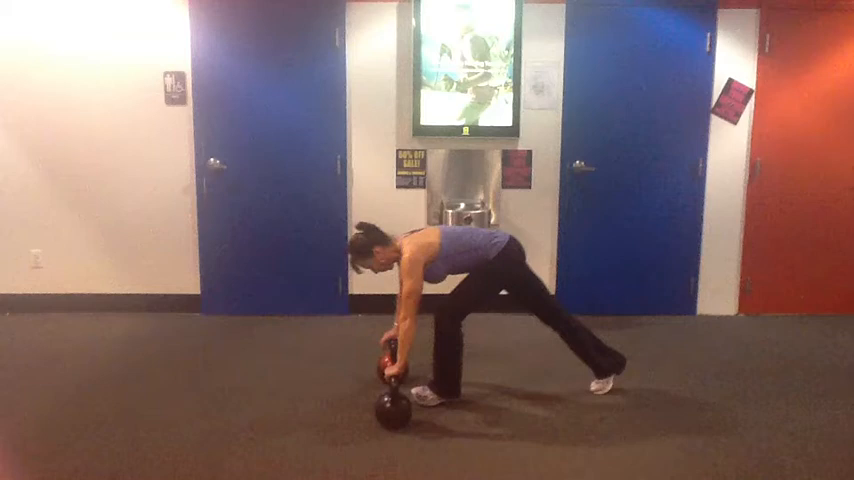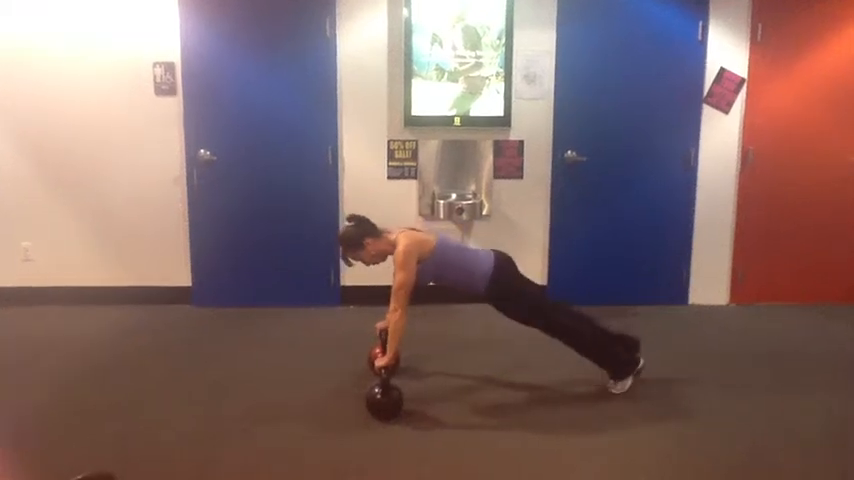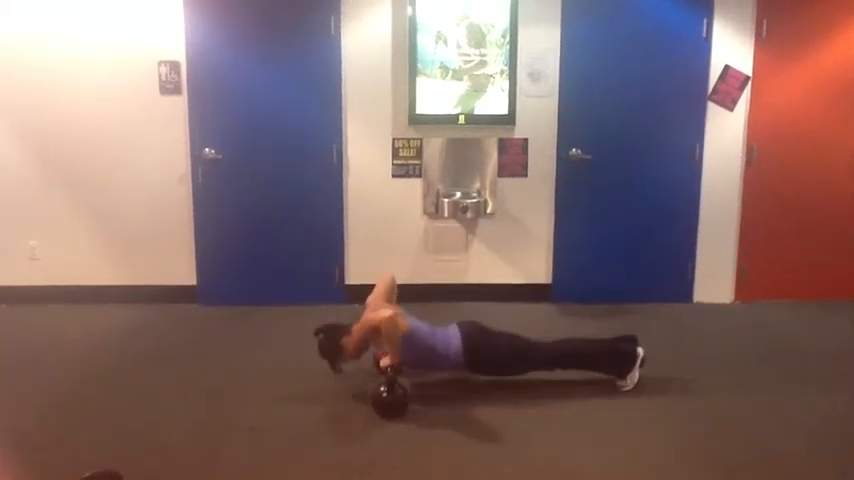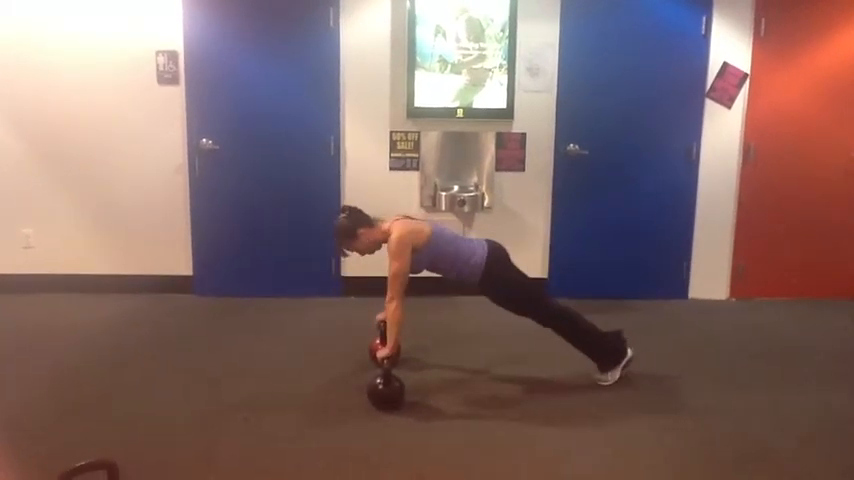
dt=1s
person 1, frame 1
left shoulder: (410, 254)
right shoulder: (402, 247)
left elbow: (409, 315)
right elbow: (405, 298)
left wrist: (399, 365)
right wrist: (397, 329)
left hip: (500, 256)
right hip: (505, 252)
left knee: (447, 317)
right knee: (551, 313)
left ankle: (444, 388)
right ankle: (608, 365)
person 1, frame 2
left shoulder: (404, 249)
right shoulder: (399, 240)
left elbow: (399, 308)
right elbow: (399, 297)
left wrist: (389, 356)
right wrist: (388, 322)
left hip: (494, 278)
right hip: (493, 269)
left knee: (551, 320)
right knee: (553, 313)
left ankle: (625, 365)
right ankle: (625, 347)
person 1, frame 3
left shoulder: (368, 322)
right shoulder: (373, 307)
left elbow: (388, 316)
right elbow: (389, 278)
left wrist: (393, 357)
left hip: (470, 349)
right hip: (465, 336)
left knee: (542, 355)
right knee: (542, 350)
left ankle: (625, 356)
right ankle: (621, 349)
person 1, frame 4
left shoulder: (398, 238)
right shoulder: (394, 227)
left elbow: (395, 297)
left wrist: (390, 347)
right wrist: (389, 314)
left hip: (487, 268)
right hip: (486, 257)
left knee: (544, 311)
right knee: (543, 307)
left ankle: (614, 355)
right ankle: (610, 347)
